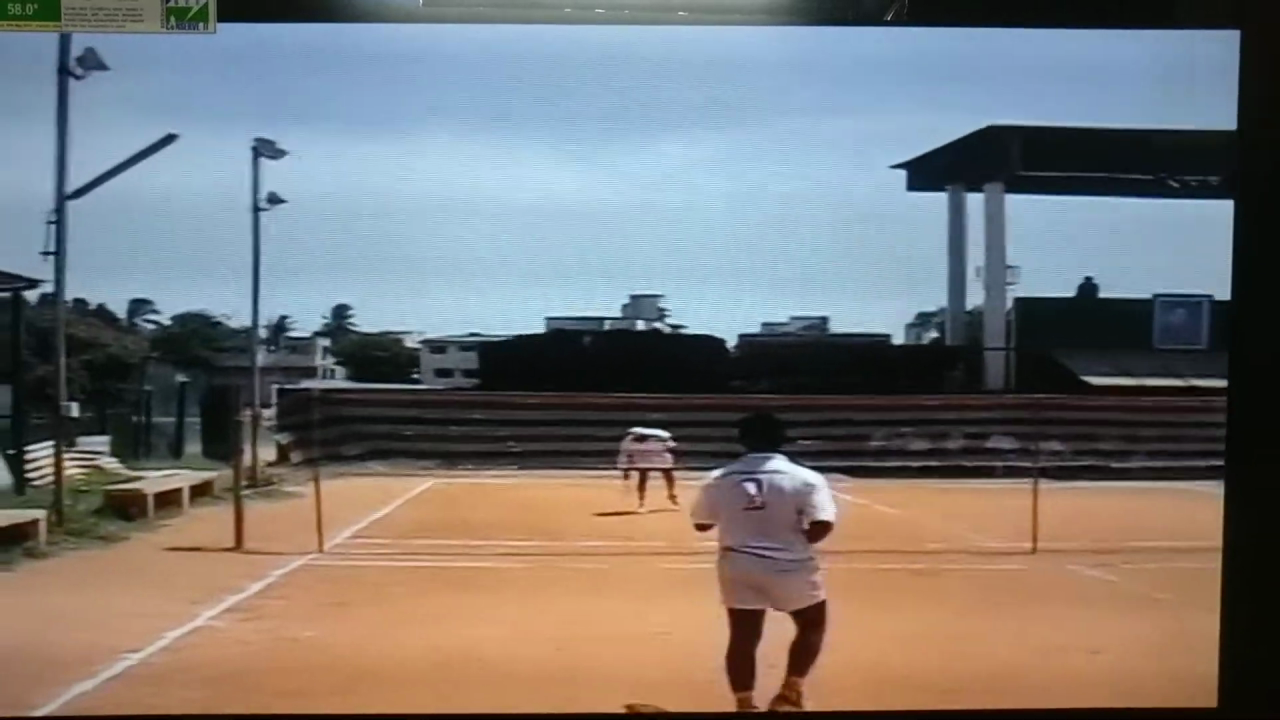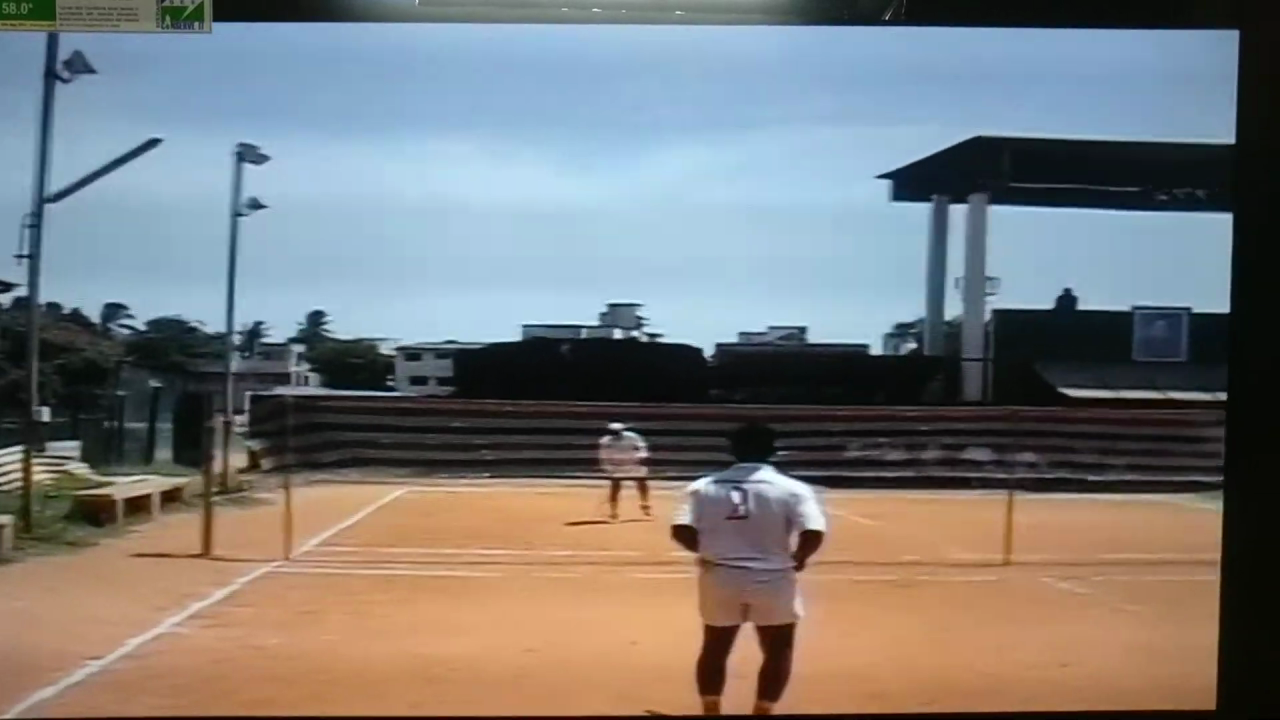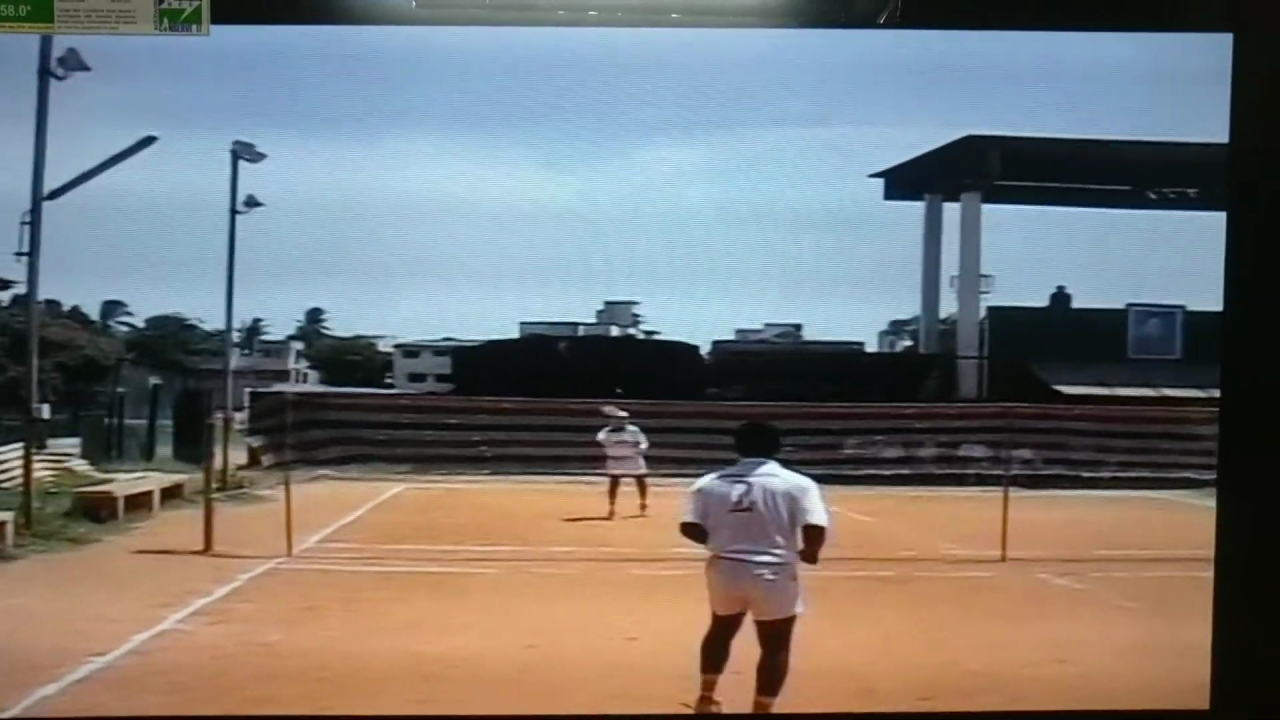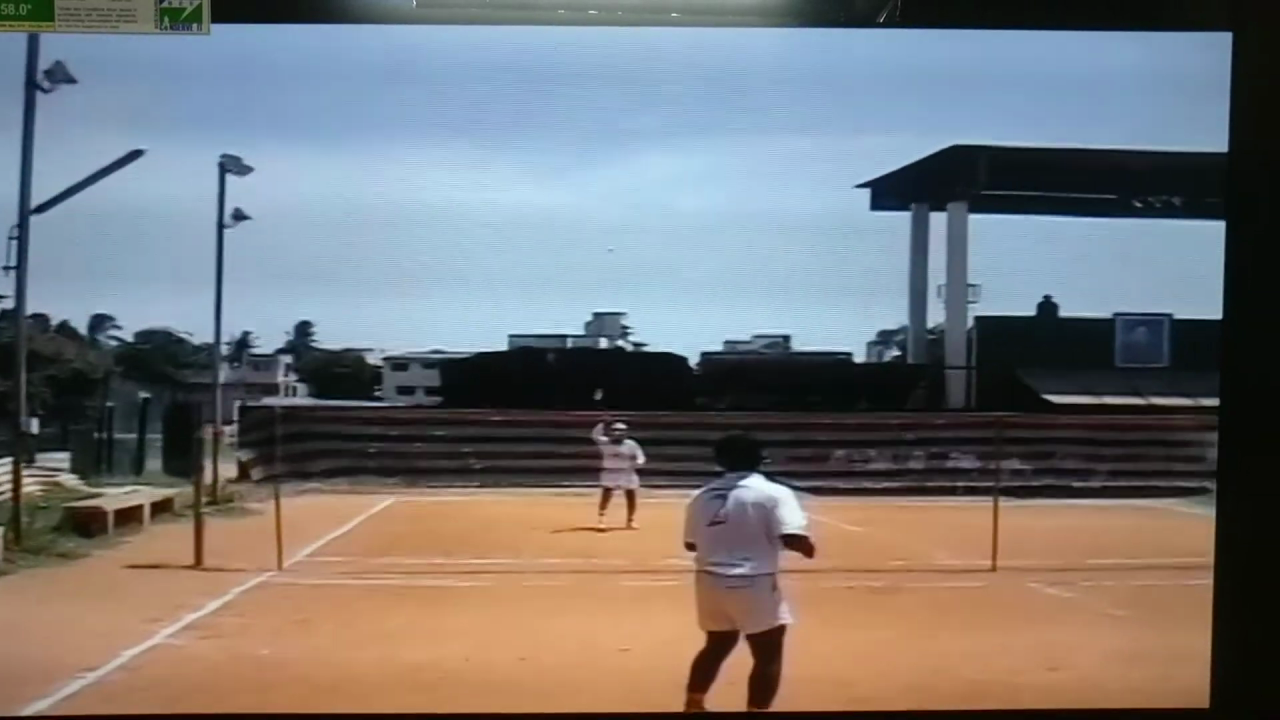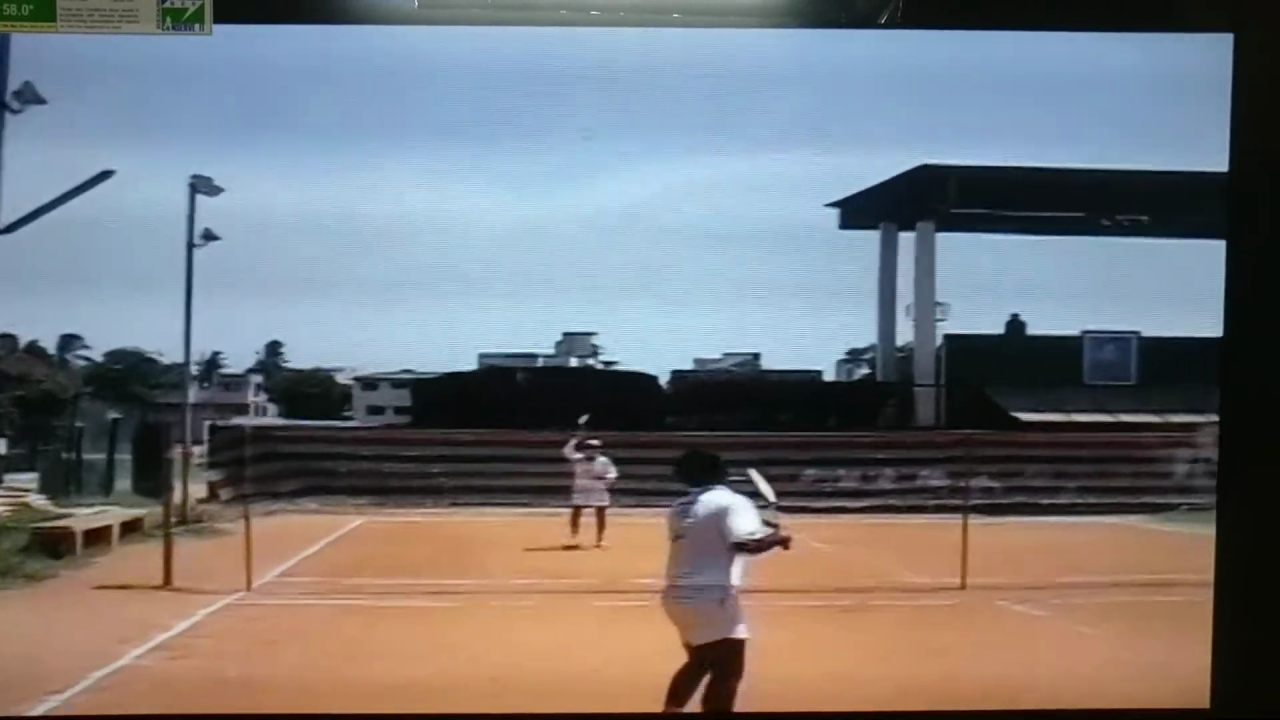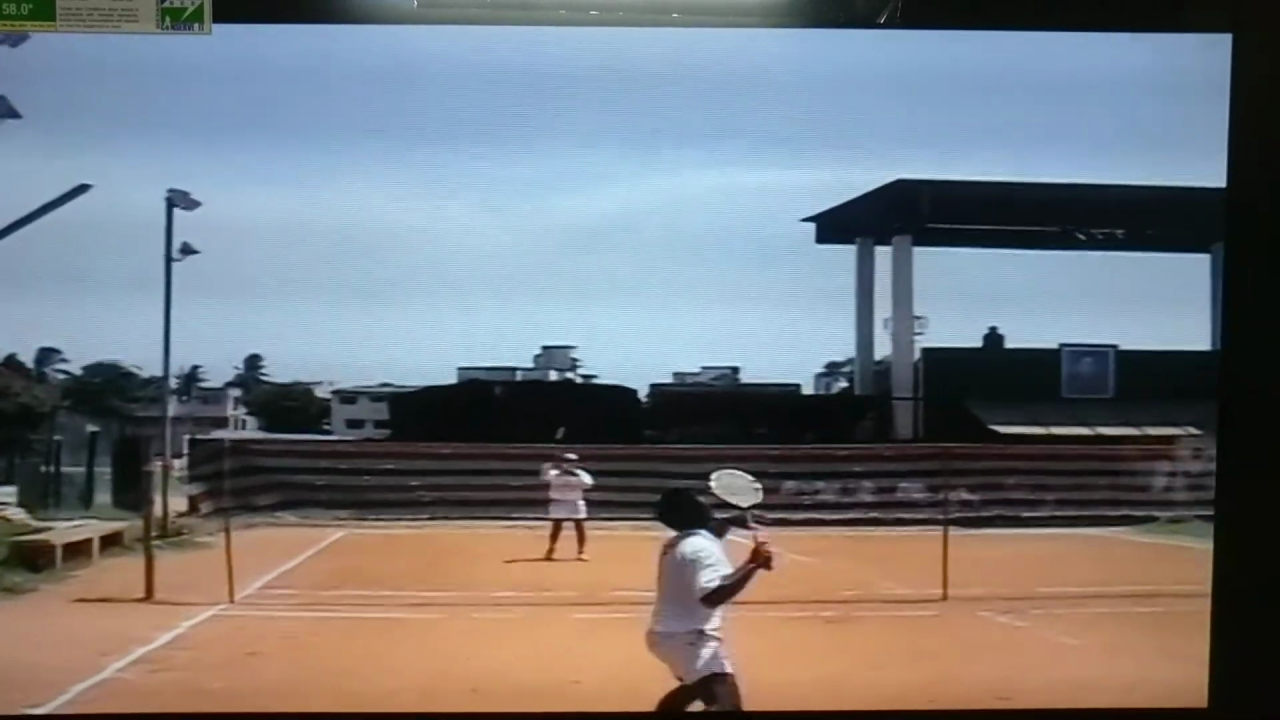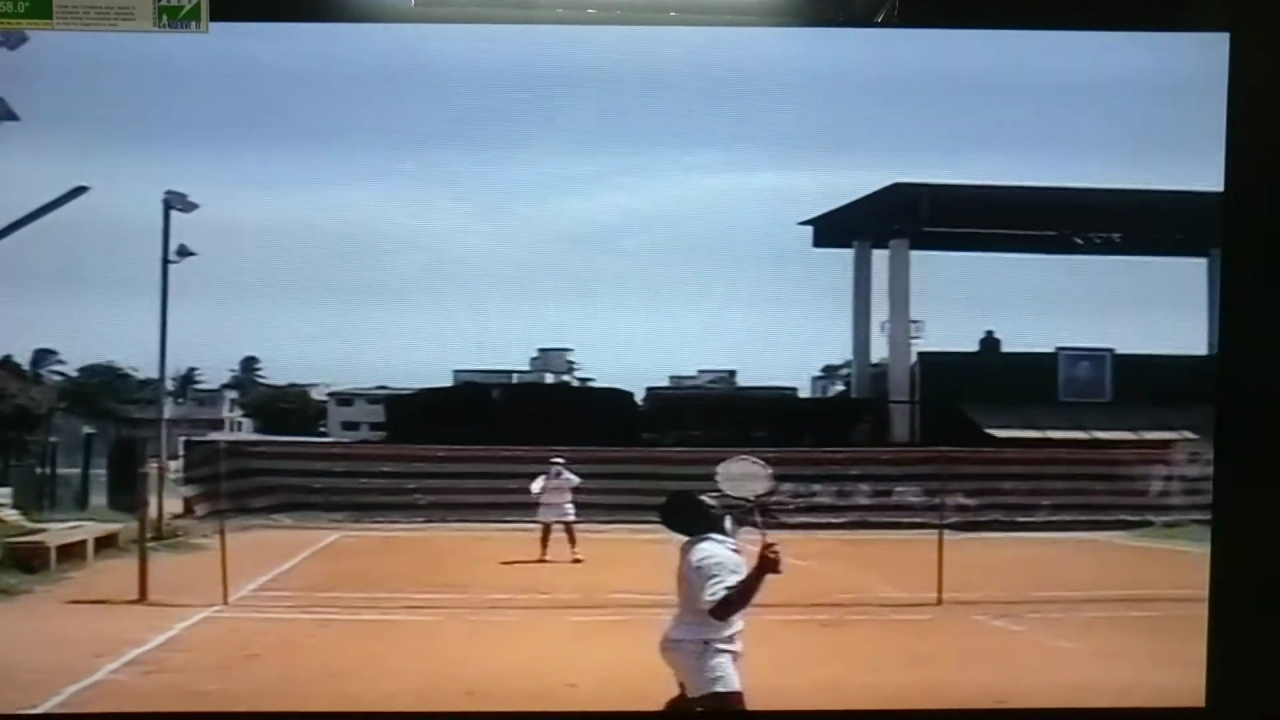
dt=0.2s
person 1, frame 1
left shoulder: (718, 479)
right shoulder: (806, 479)
left elbow: (702, 523)
right elbow: (822, 525)
right wrist: (802, 541)
left hip: (738, 565)
right hip: (791, 567)
left knee: (743, 638)
right knee: (812, 625)
left ankle: (745, 706)
right ankle: (790, 695)
person 1, frame 2
left shoulder: (703, 487)
right shoulder: (793, 489)
left elbow: (681, 530)
right elbow: (813, 534)
right wrist: (798, 559)
left hip: (720, 577)
right hip: (772, 580)
left knee: (715, 648)
right knee: (778, 651)
left ankle: (711, 711)
right ankle: (762, 712)
person 1, frame 3
left shoulder: (709, 482)
right shoulder: (797, 483)
left elbow: (690, 528)
right elbow: (815, 530)
right wrist: (809, 552)
left hip: (724, 570)
right hip: (773, 574)
left knee: (720, 630)
right knee: (775, 646)
left ankle: (707, 697)
right ankle: (761, 710)
person 1, frame 4
left shoulder: (702, 496)
right shoulder: (773, 493)
left elbow: (692, 543)
right elbow: (791, 538)
right wrist: (805, 546)
left hip: (709, 582)
right hip: (752, 585)
left knee: (716, 647)
right knee: (768, 657)
left ankle: (692, 706)
person 1, frame 5
left shoulder: (679, 508)
right shoulder: (731, 503)
right elbow: (747, 544)
right wrist: (777, 536)
left hip: (678, 596)
right hip: (710, 596)
left knee: (702, 661)
right knee: (728, 671)
left ankle: (669, 714)
person 1, frame 6
left shoulder: (680, 543)
right shoulder: (702, 549)
left elbow: (714, 527)
right elbow: (713, 597)
left wrist: (739, 519)
right wrist: (753, 564)
left hip: (670, 634)
right hip: (688, 639)
left knee: (694, 688)
right knee: (726, 704)
person 1, frame 7
left shoulder: (702, 544)
right shoulder: (715, 555)
left elbow: (724, 521)
right elbow: (720, 610)
right wrist: (760, 570)
left hip: (697, 644)
right hip: (703, 649)
left knee: (693, 698)
